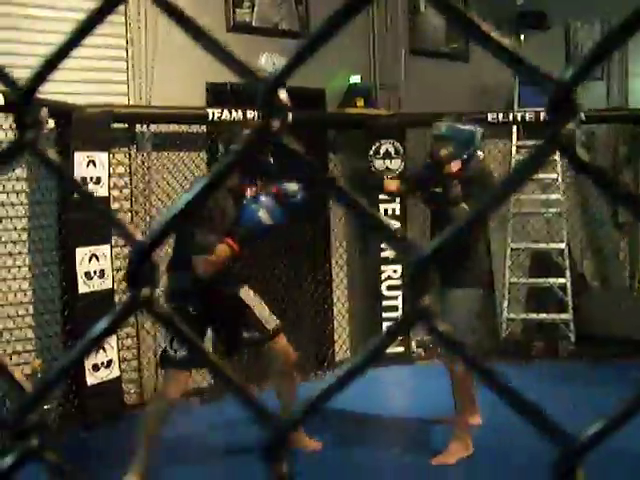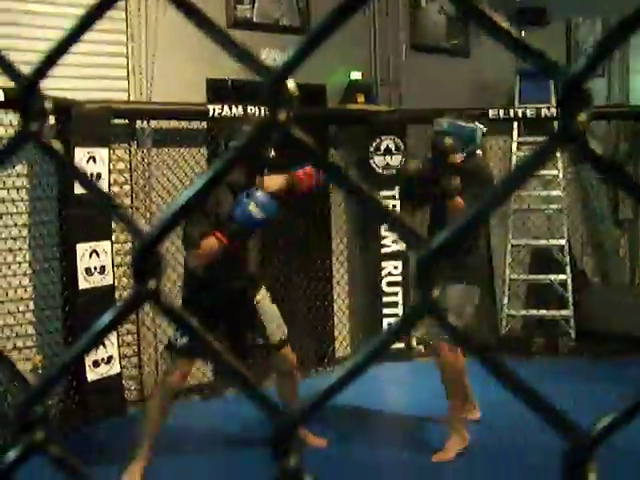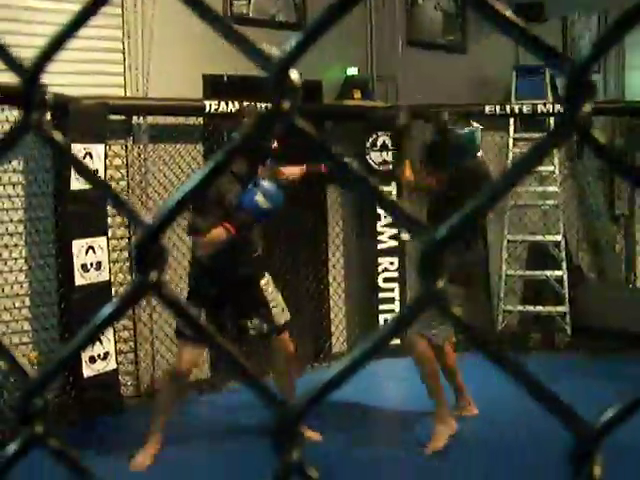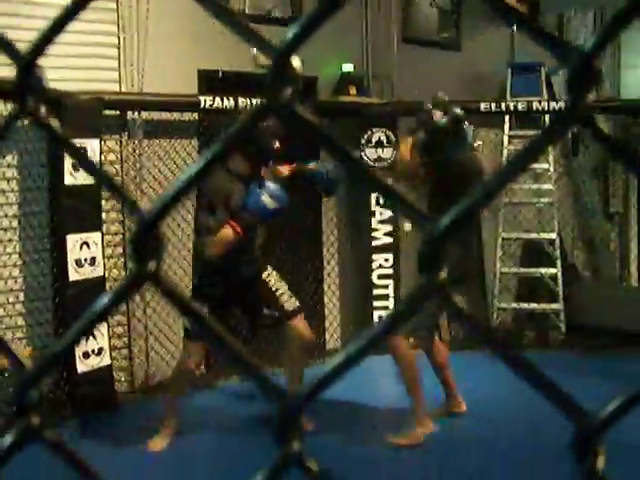
dt=0.1s
person 1, frame 1
left shoulder: (478, 174)
right shoulder: (438, 172)
right elbow: (398, 185)
left wrist: (452, 186)
left hip: (465, 276)
right hip: (446, 271)
left knee: (450, 349)
left ankle: (461, 439)
right ankle: (470, 411)
person 1, frame 2
left shoulder: (477, 171)
right shoulder: (441, 169)
left elbow: (462, 219)
right elbow: (413, 193)
left wrist: (450, 182)
left hip: (462, 270)
right hip: (444, 267)
left knee: (442, 342)
right knee: (446, 340)
left ankle: (458, 432)
right ankle: (469, 406)
person 1, frame 3
left shoulder: (469, 169)
right shoulder: (470, 167)
left elbow: (414, 180)
left hip: (454, 268)
right hip: (450, 267)
left knee: (414, 336)
right knee: (436, 337)
left ankle: (445, 418)
right ankle: (464, 402)
person 1, frame 4
left shoulder: (458, 162)
right shoulder: (472, 162)
left elbow: (406, 163)
left wrist: (420, 130)
left hip: (446, 265)
right hip: (452, 262)
left knee: (395, 334)
right knee: (428, 333)
left ankle: (420, 419)
right ankle: (453, 400)
person 2, frame 1
left shoulder: (238, 185)
right shoulder: (207, 196)
left elbow: (257, 192)
right elbow: (205, 266)
left wrist: (281, 195)
right wrist: (243, 234)
left hip: (228, 288)
right hip: (190, 297)
left knee: (285, 356)
right knee: (172, 391)
left ankle: (291, 433)
person 2, frame 2
left shoulder: (243, 180)
right shoulder: (207, 190)
left elbow: (267, 185)
right elbow: (196, 261)
left wrist: (299, 178)
right wrist: (230, 229)
left hip: (244, 286)
right hip: (204, 291)
left knee: (286, 362)
right knee: (173, 380)
person 2, frame 3
left shoulder: (256, 167)
right shoulder: (214, 182)
left elbow: (282, 173)
right elbow: (201, 248)
right wrist: (239, 220)
left hip: (250, 272)
right hip: (210, 278)
left knee: (285, 349)
right knee: (185, 363)
right ankle: (155, 438)
person 2, frame 4
left shoulder: (258, 165)
right shoulder: (216, 182)
left elbow: (285, 171)
right elbow: (212, 248)
left wrist: (314, 172)
right wrist: (246, 219)
left hip: (252, 269)
right hip: (215, 277)
left knee: (301, 335)
right knee: (191, 360)
right ankle: (169, 427)
